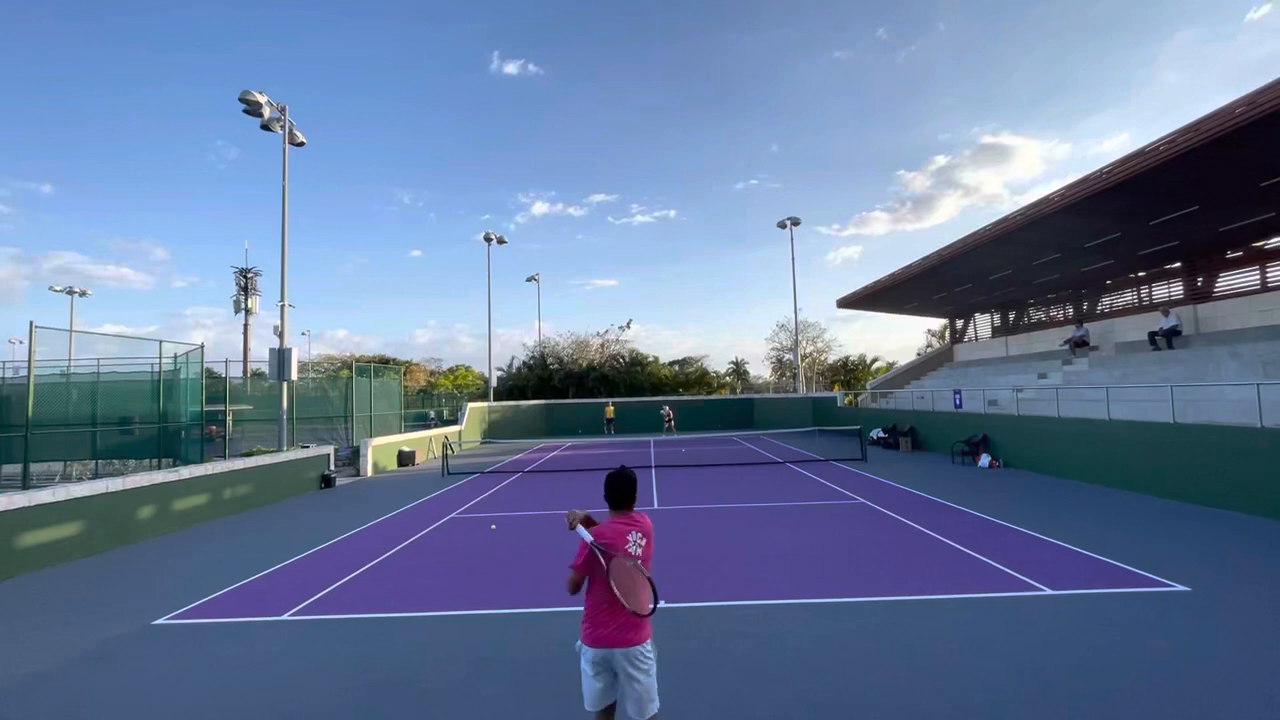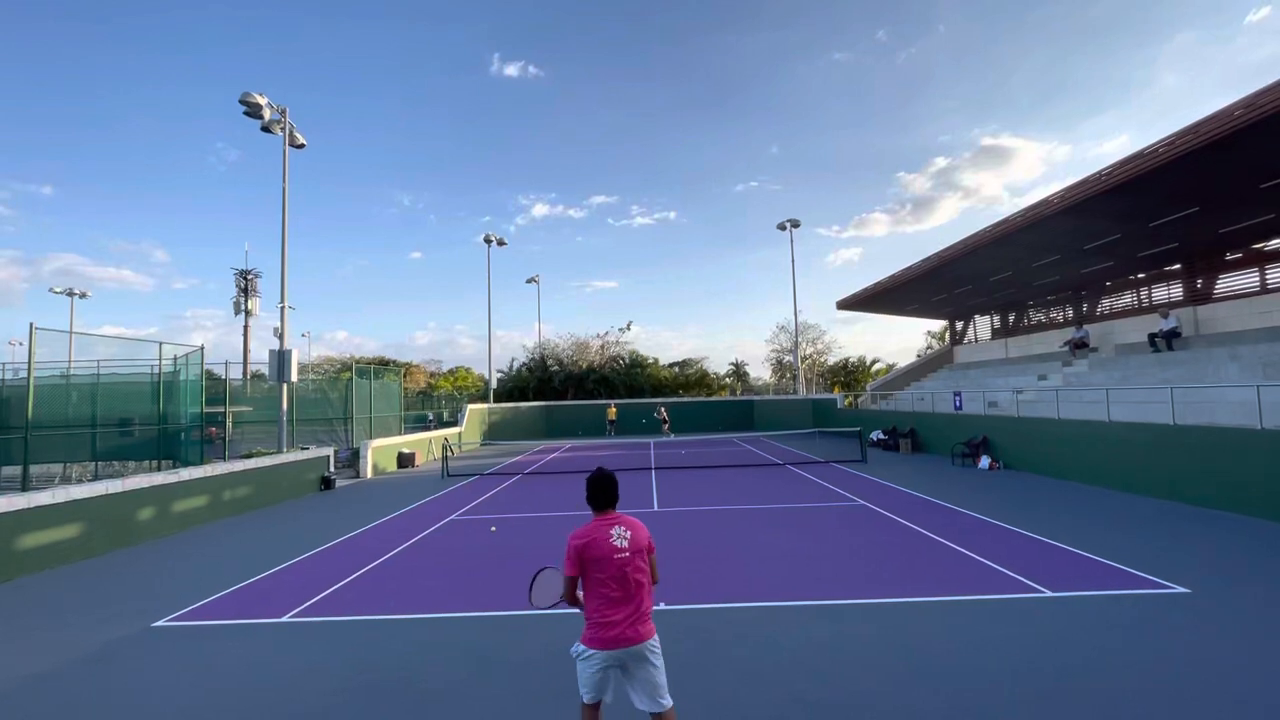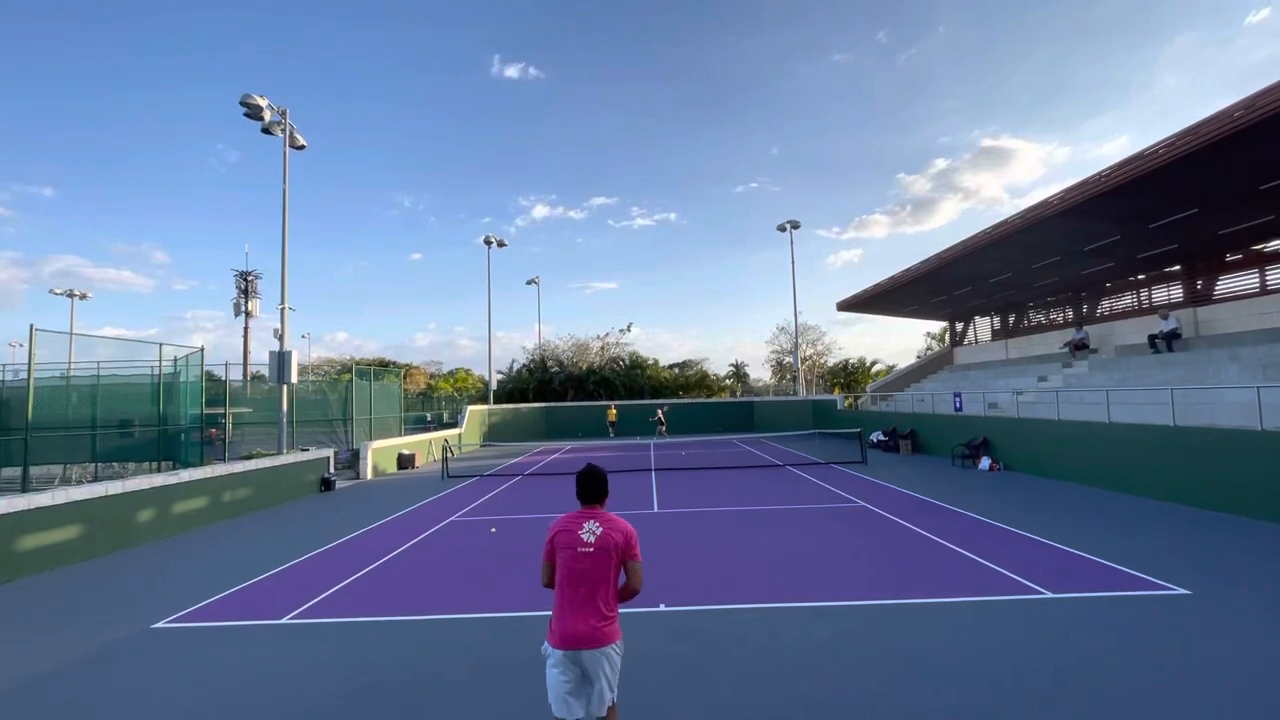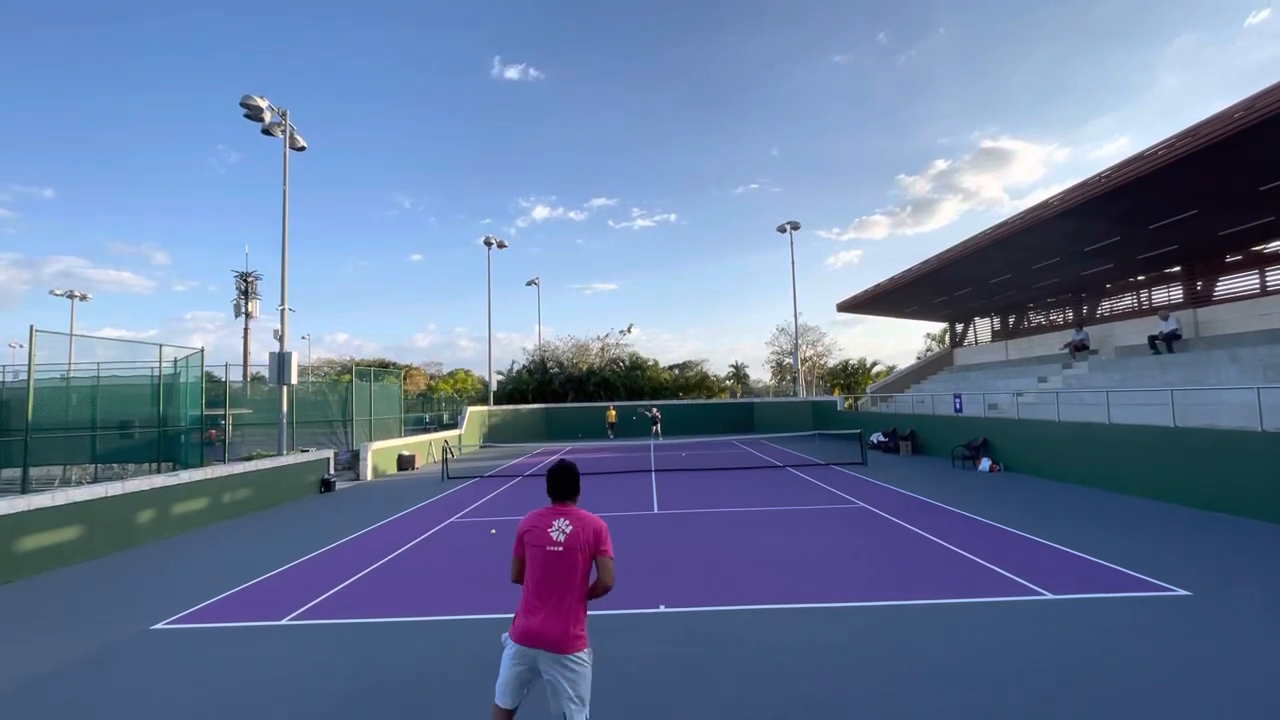
dt=0.4s
person 1, frame 1
left shoulder: (594, 537)
right shoulder: (645, 525)
left elbow: (572, 588)
right wrist: (585, 518)
left hip: (595, 639)
right hip: (634, 640)
person 1, frame 2
left shoulder: (579, 539)
right shoulder: (639, 528)
left elbow: (568, 595)
right elbow: (653, 578)
left wrist: (576, 600)
left hip: (600, 642)
right hip: (642, 636)
person 1, frame 3
left shoulder: (558, 527)
right shoulder: (624, 529)
left elbow: (547, 580)
right elbow: (635, 586)
left hip: (563, 638)
right hip: (603, 637)
person 1, frame 4
left shoulder: (528, 523)
right shoulder: (595, 526)
left elbow: (516, 576)
right elbow: (606, 582)
left hip: (524, 637)
right hip: (568, 642)
